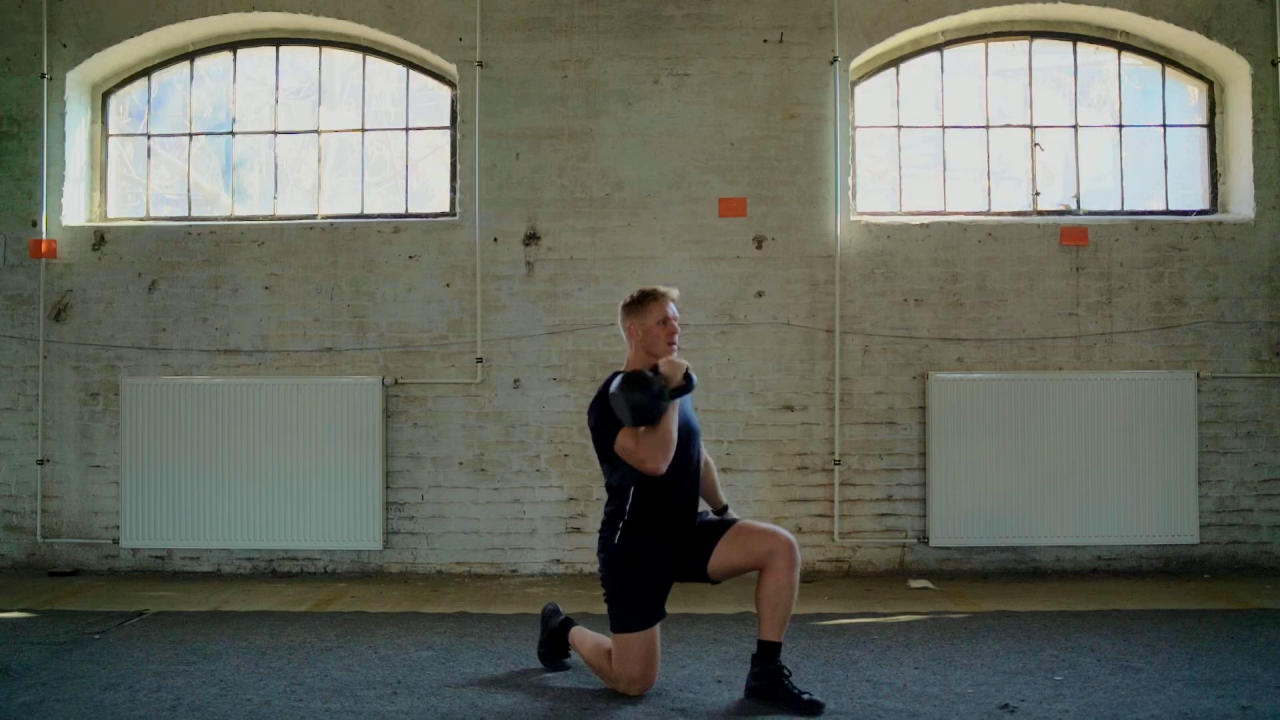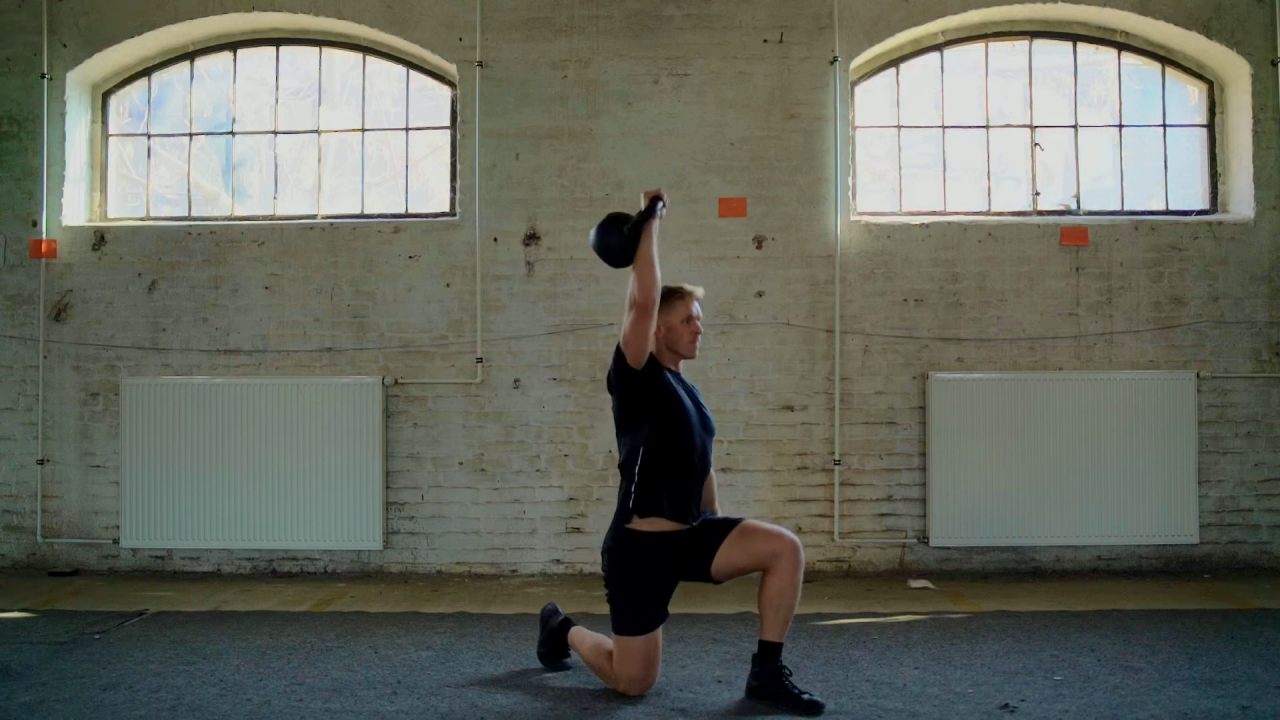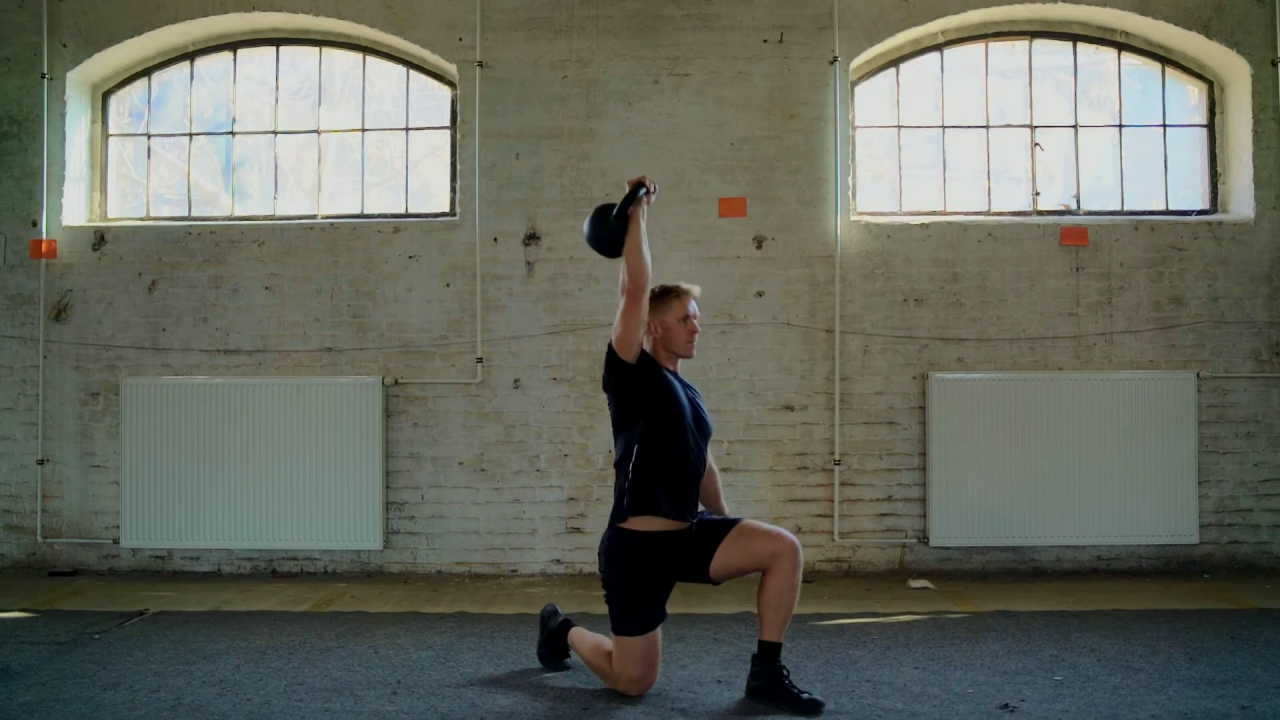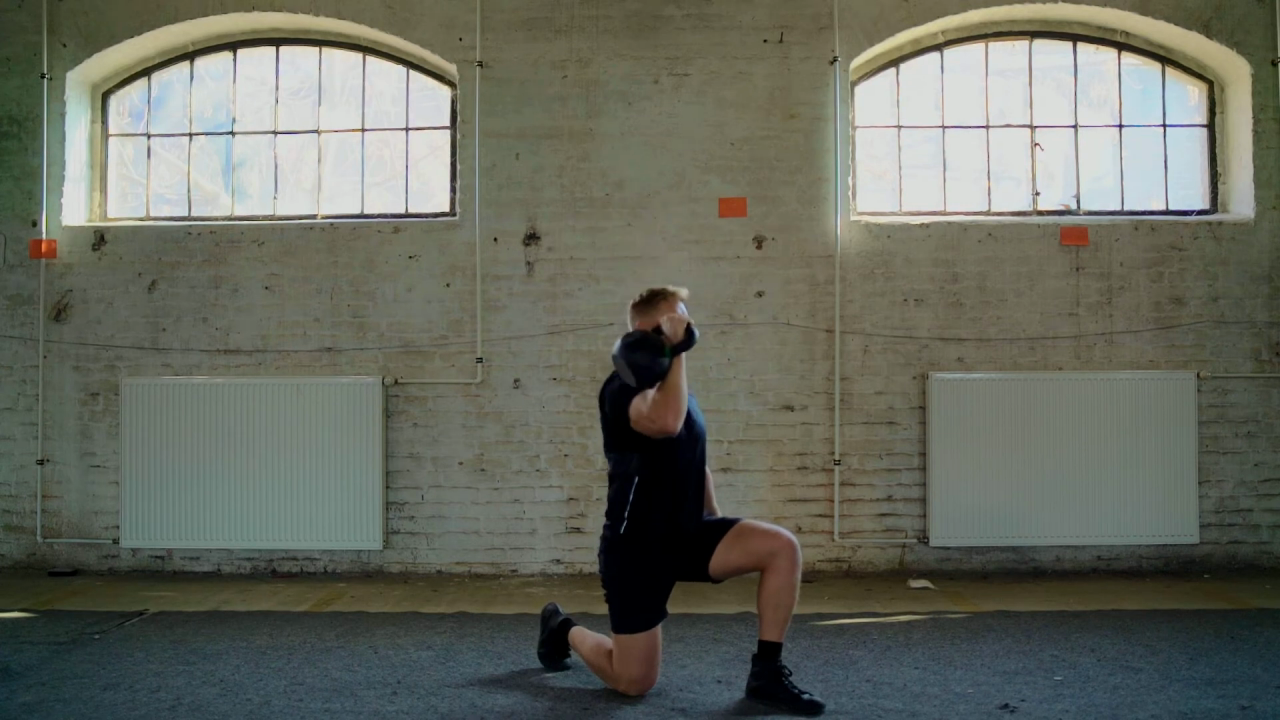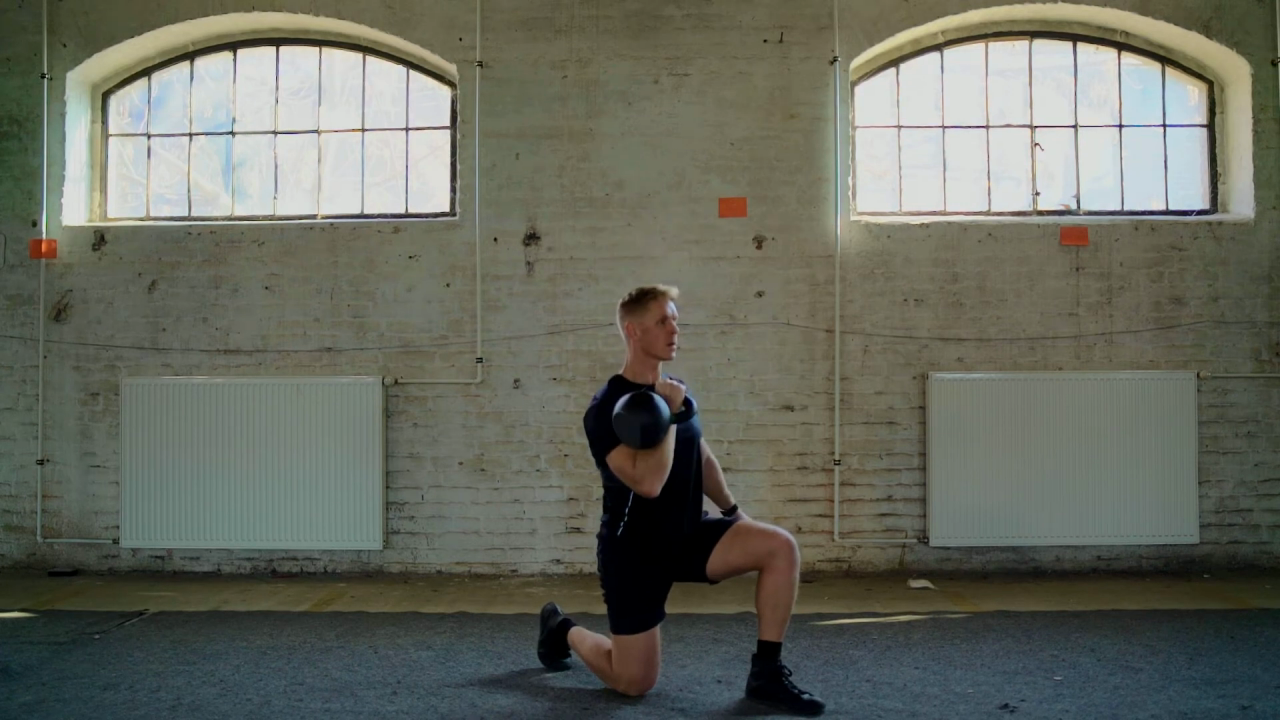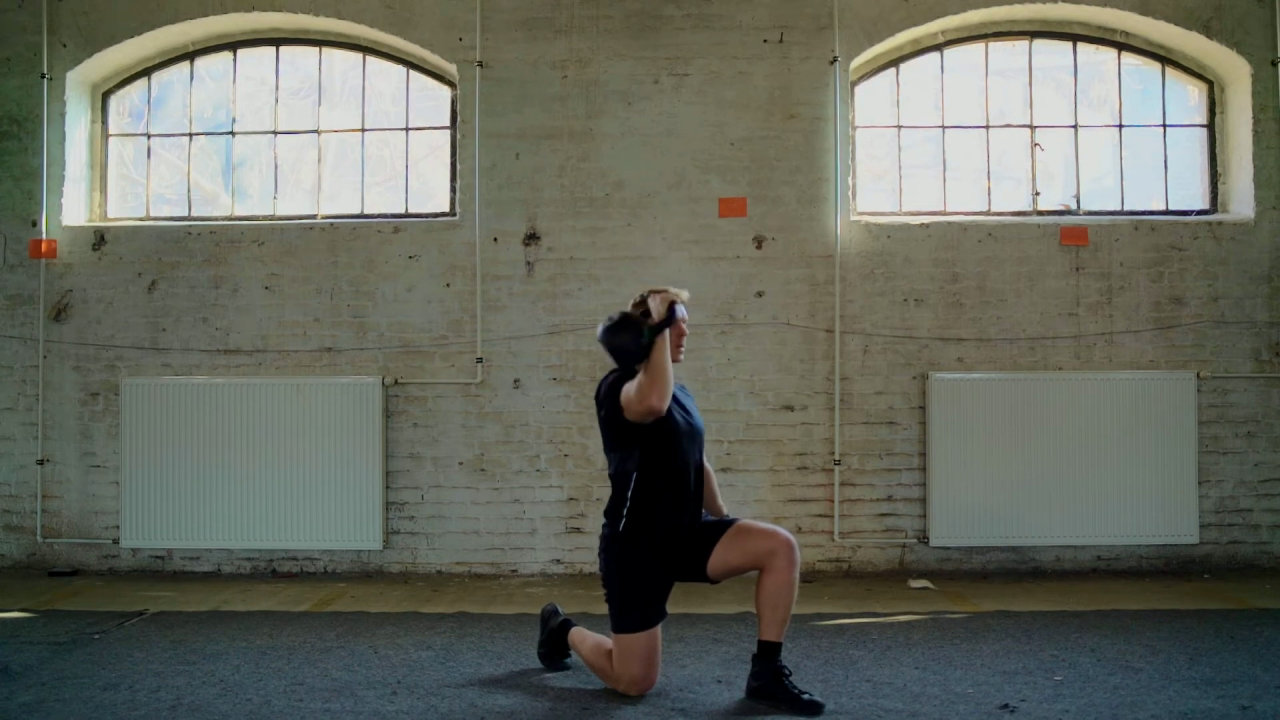
dt=0.7s
person 1, frame 1
left shoulder: (671, 387)
right shoulder: (613, 400)
right elbow: (655, 461)
left wrist: (723, 511)
right wrist: (671, 391)
left hip: (685, 533)
right hip: (634, 549)
left knee: (779, 547)
right knee: (635, 682)
left ankle: (766, 672)
right ankle: (564, 629)
person 1, frame 2
left shoulder: (686, 392)
right shoulder: (635, 377)
right elbow: (642, 303)
left wrist: (715, 525)
right wrist: (649, 226)
left hip: (687, 535)
right hip: (639, 547)
left knee: (785, 548)
left ankle: (767, 673)
right ankle: (561, 629)
person 1, frame 3
left shoulder: (687, 393)
right shoulder: (630, 374)
right elbow: (634, 290)
left wrist: (726, 526)
right wrist: (637, 211)
left hip: (687, 536)
right hip: (637, 548)
left knee: (783, 549)
left ankle: (766, 673)
right ankle: (562, 630)
person 1, frame 4
left shoulder: (676, 386)
right shoulder: (623, 387)
right elbow: (668, 423)
left wrist: (717, 525)
right wrist: (672, 351)
left hip: (685, 534)
right hip: (636, 547)
left knee: (782, 547)
right knee: (634, 682)
left ankle: (766, 673)
right ankle: (564, 630)
person 1, frame 5
left shoulder: (675, 390)
right shoulder: (607, 409)
left elbow: (701, 458)
right elbow: (649, 482)
left wrist: (732, 512)
right wrist: (668, 413)
left hip: (686, 534)
right hip: (634, 549)
left knee: (780, 547)
right knee: (634, 682)
left ankle: (766, 673)
right ankle: (563, 631)
person 1, frame 6
left shoulder: (682, 394)
right shoulder: (617, 387)
right elbow: (653, 401)
left wrist: (725, 524)
right wrist: (656, 325)
left hip: (686, 532)
right hip: (635, 547)
left knee: (779, 546)
right knee: (634, 682)
left ankle: (766, 674)
right ankle: (563, 631)
